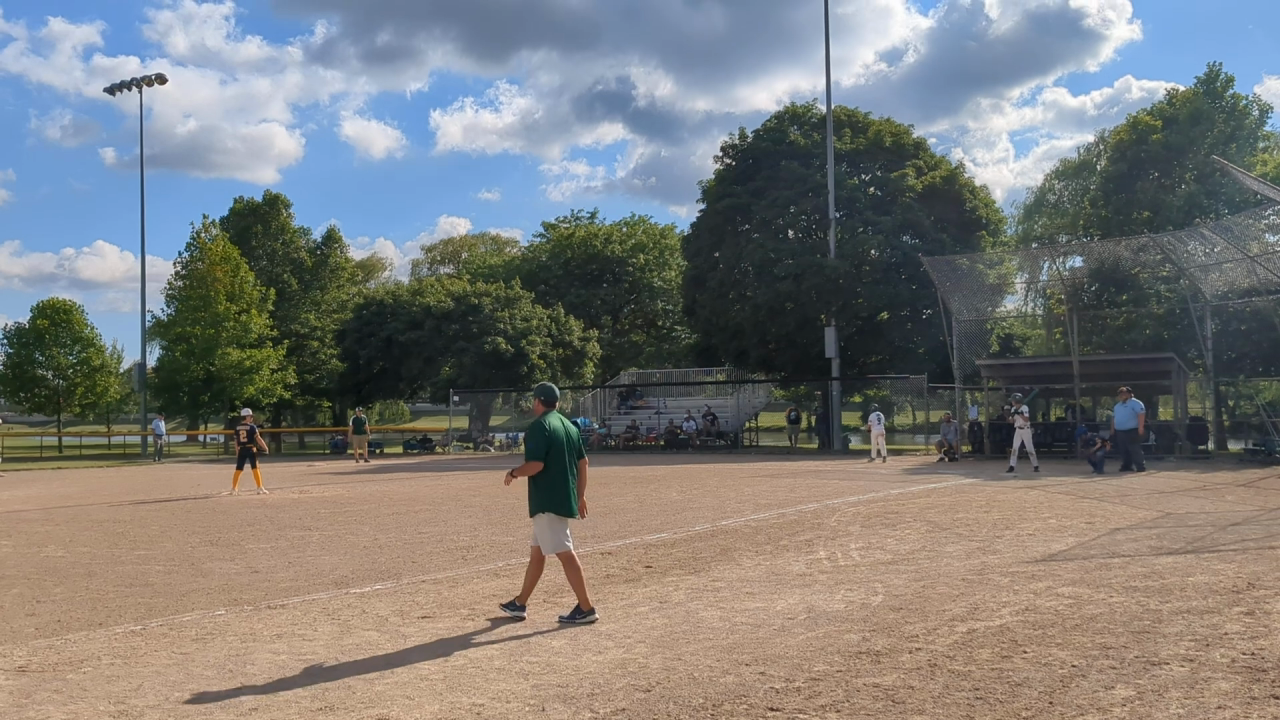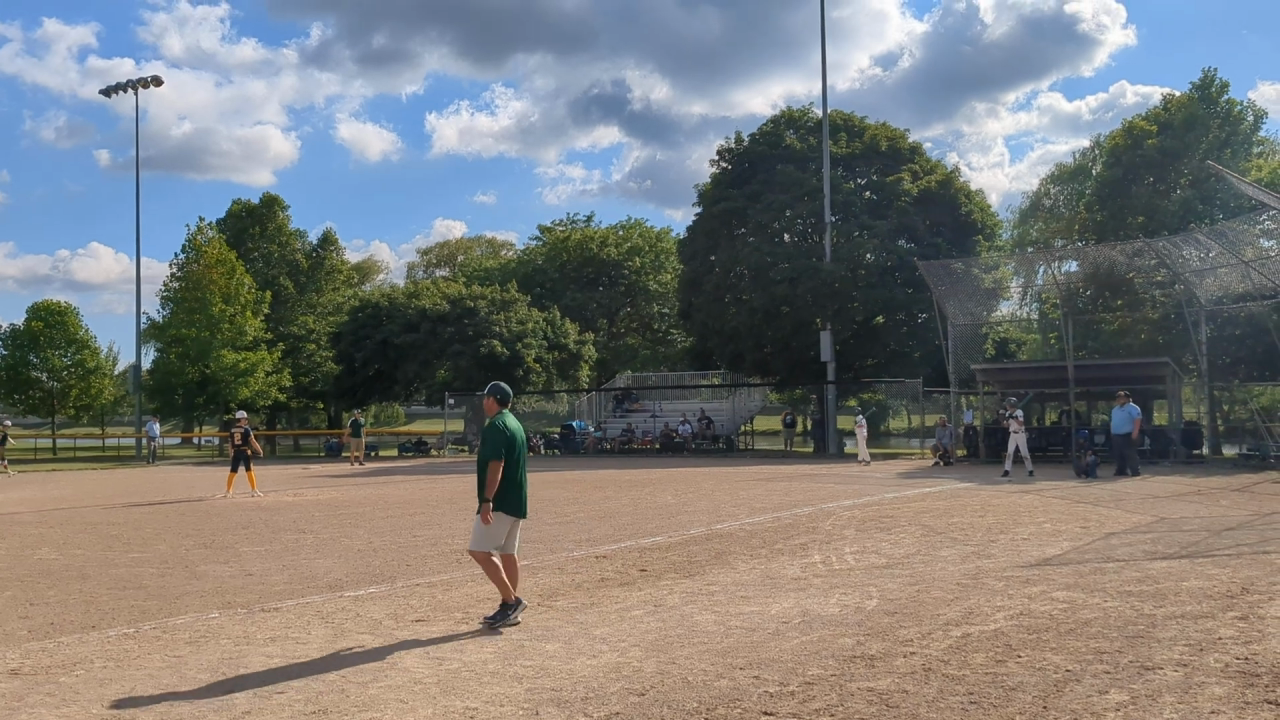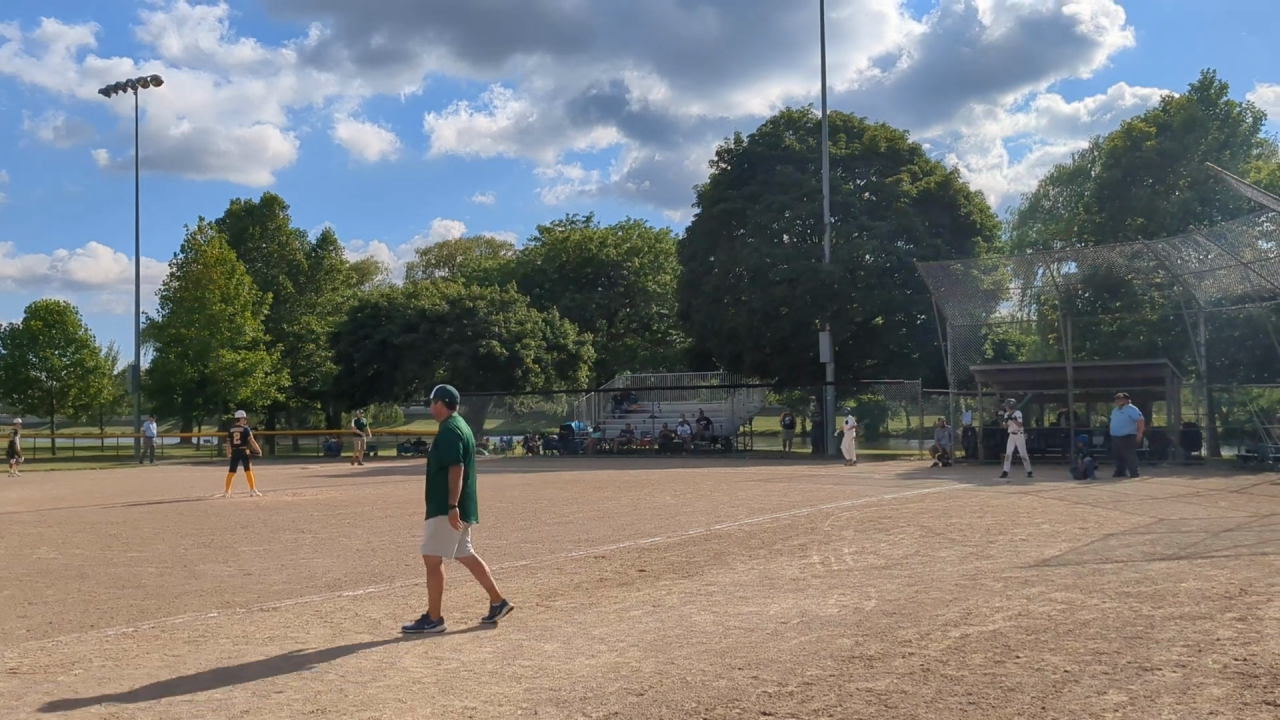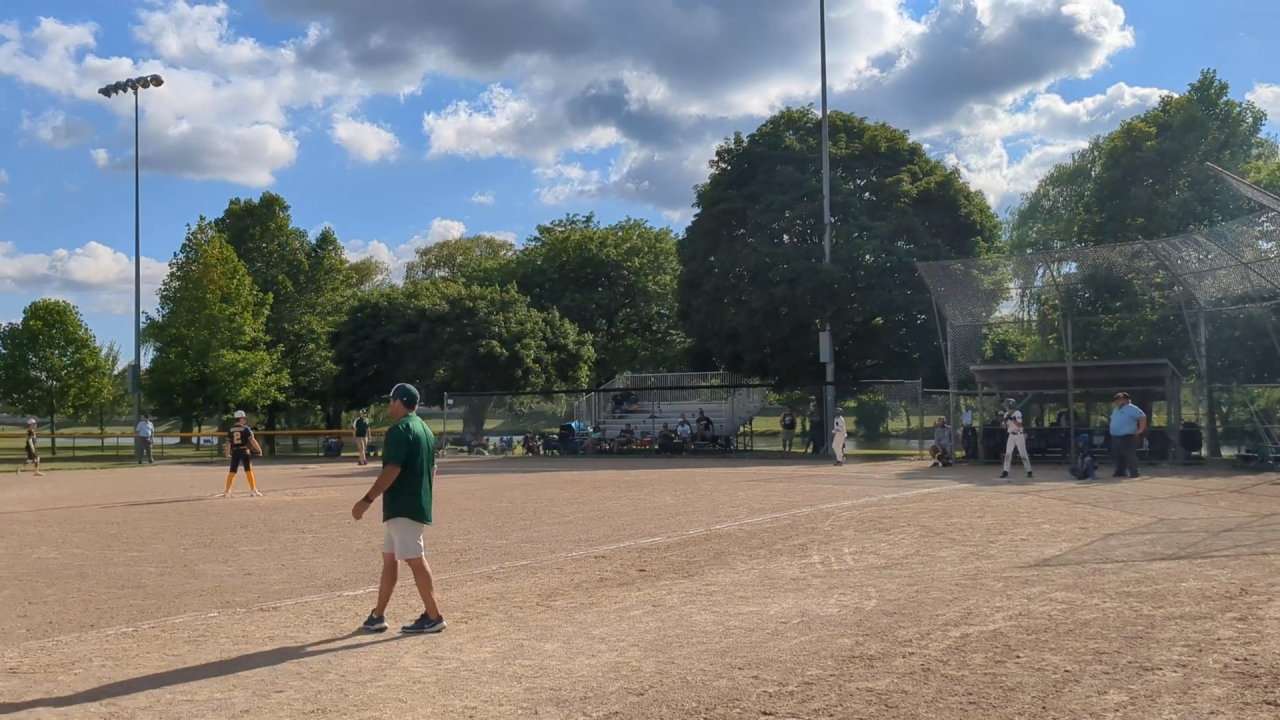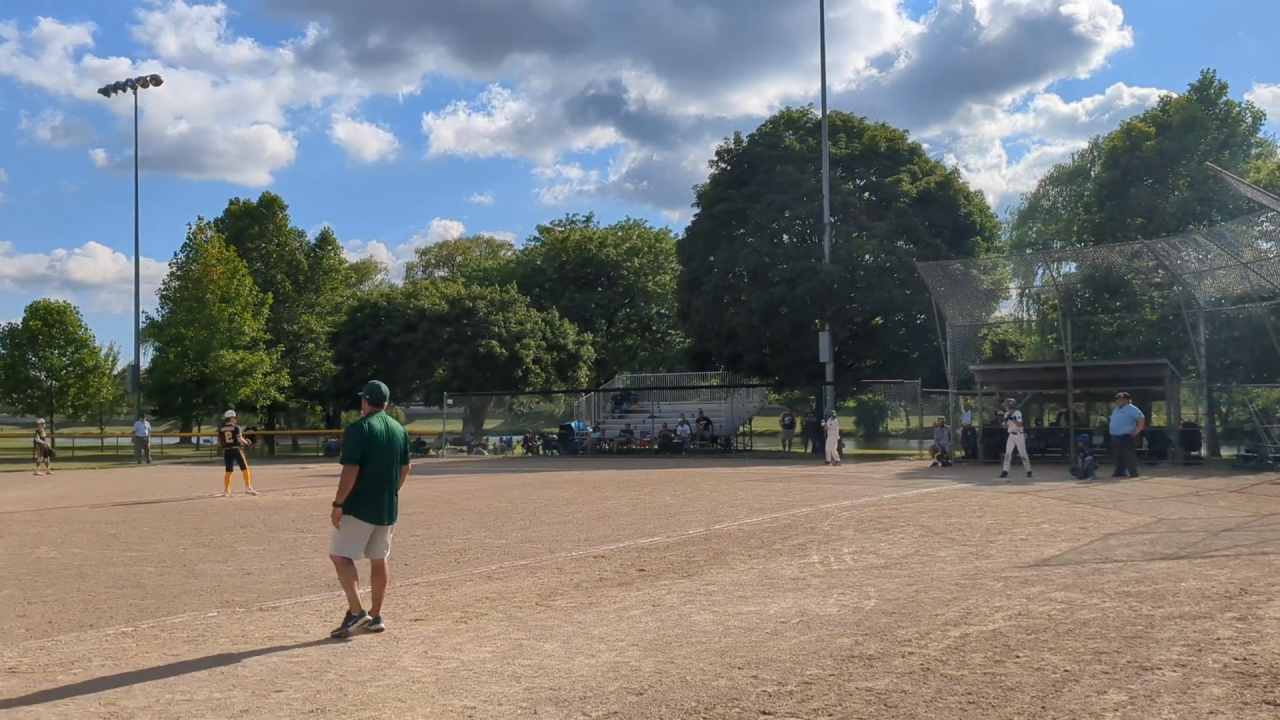
dt=0.4s
person 1, frame 1
left shoulder: (538, 427)
right shoulder: (568, 426)
left elbow: (535, 465)
right elbow: (582, 462)
left wrist: (513, 473)
right wrist: (580, 496)
left hip: (547, 502)
right hip: (565, 499)
left knee: (564, 553)
right knee: (537, 551)
left ankle: (586, 607)
right ankle: (520, 603)
person 1, frame 2
left shoulder: (495, 425)
right shoulder: (514, 424)
left elbow: (496, 465)
left wrist: (487, 500)
left hip: (500, 504)
right hip: (515, 502)
left knee: (480, 551)
right knee: (507, 554)
left ankle: (511, 602)
right ankle: (507, 608)
person 1, frame 3
left shoulder: (449, 429)
right shoulder: (460, 426)
left elbow: (456, 470)
left wrist: (451, 506)
left hip: (446, 507)
right hip: (462, 506)
left knee: (432, 557)
right knee: (464, 555)
left ankle: (434, 618)
right ankle: (498, 602)
person 1, frame 4
left shoulder: (399, 429)
right shoulder: (425, 429)
left elbow: (391, 470)
right elbow: (432, 469)
left wrist: (367, 499)
left hip: (403, 507)
right hip: (419, 505)
left knee: (413, 559)
right knee: (390, 557)
left ankle: (433, 617)
right ankle: (378, 615)
person 1, frame 5
left shoulder: (359, 428)
right shoulder: (399, 429)
left elbow: (350, 470)
right elbow: (405, 469)
left wrist: (337, 503)
left hip: (358, 507)
right hip: (387, 508)
left knee: (341, 557)
right knee: (378, 560)
left ankle: (355, 611)
right ankle: (375, 616)
